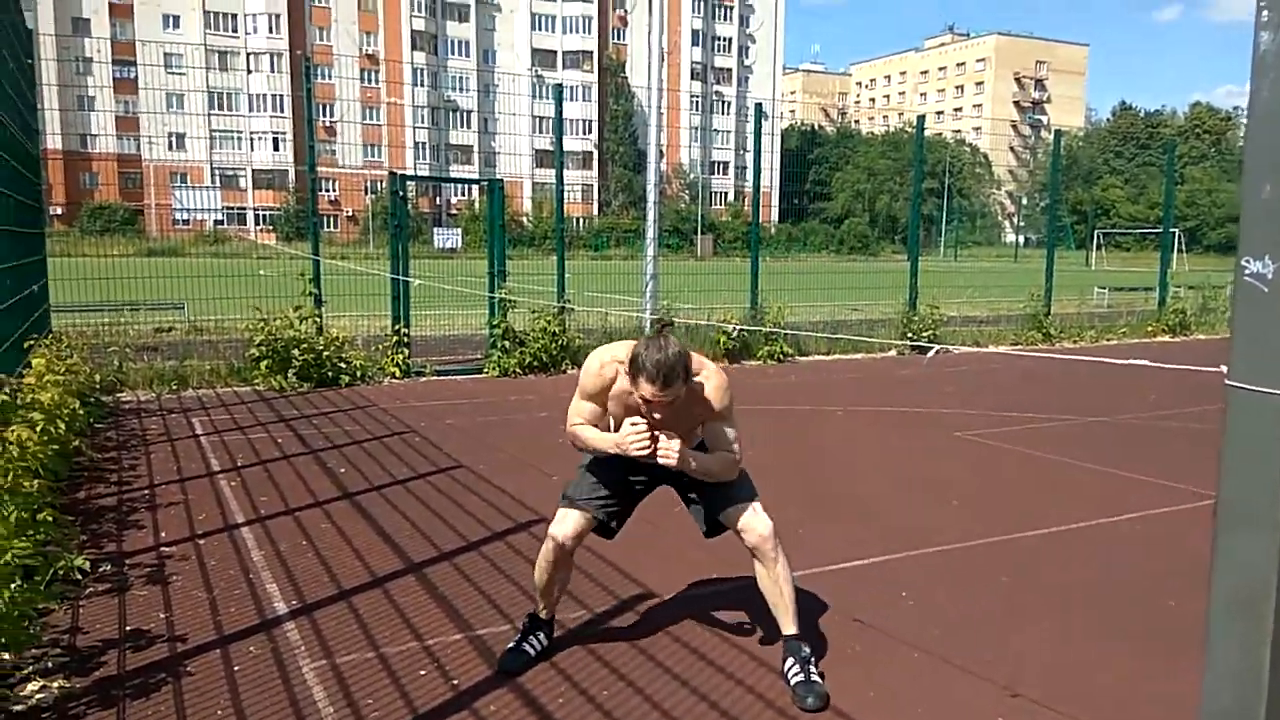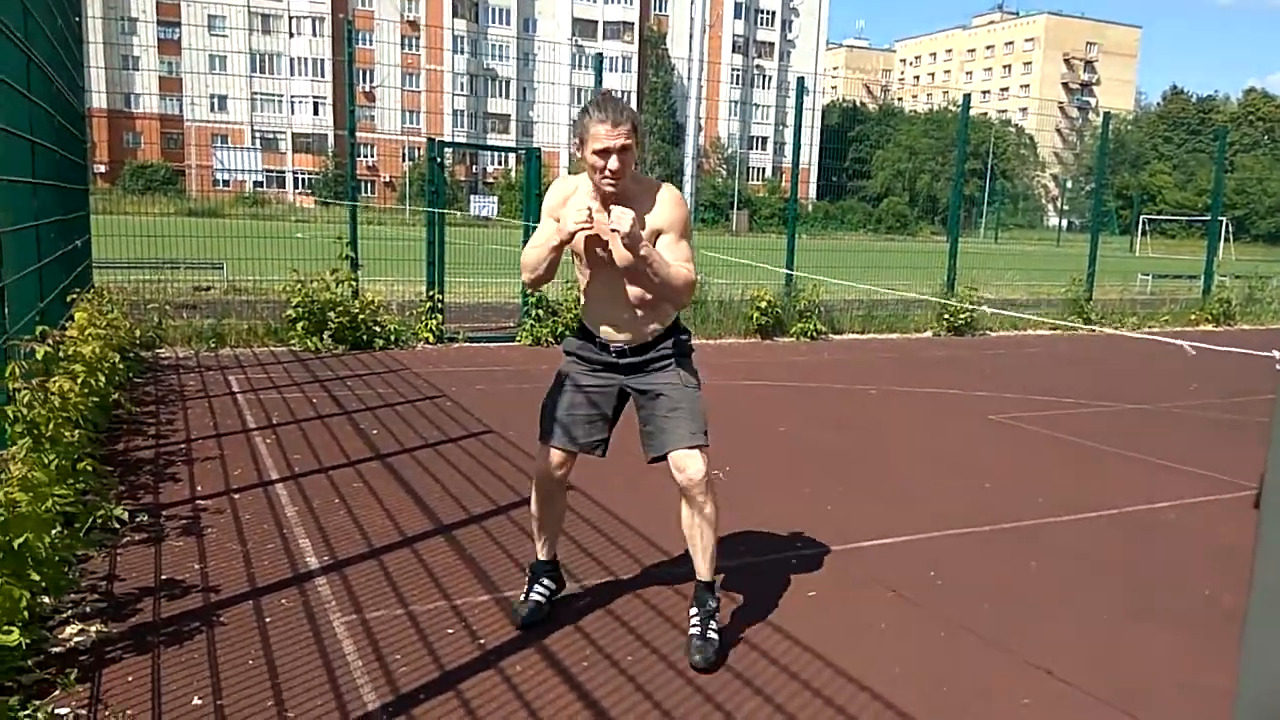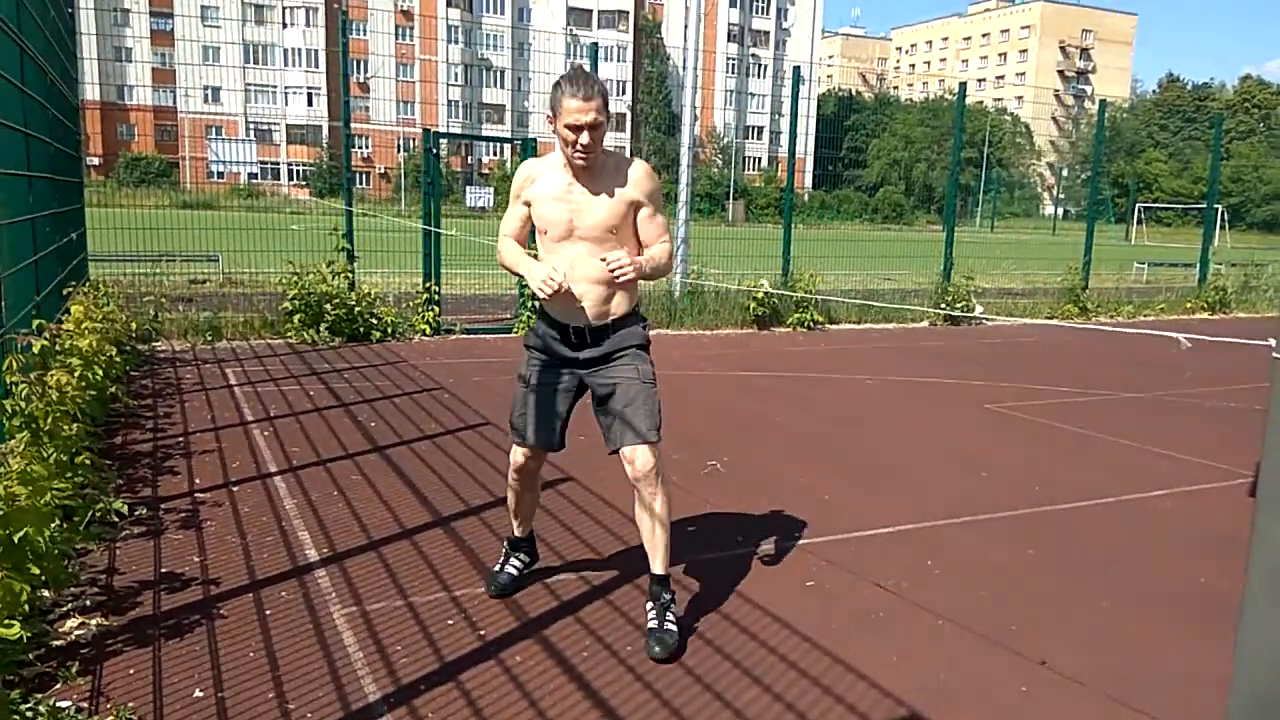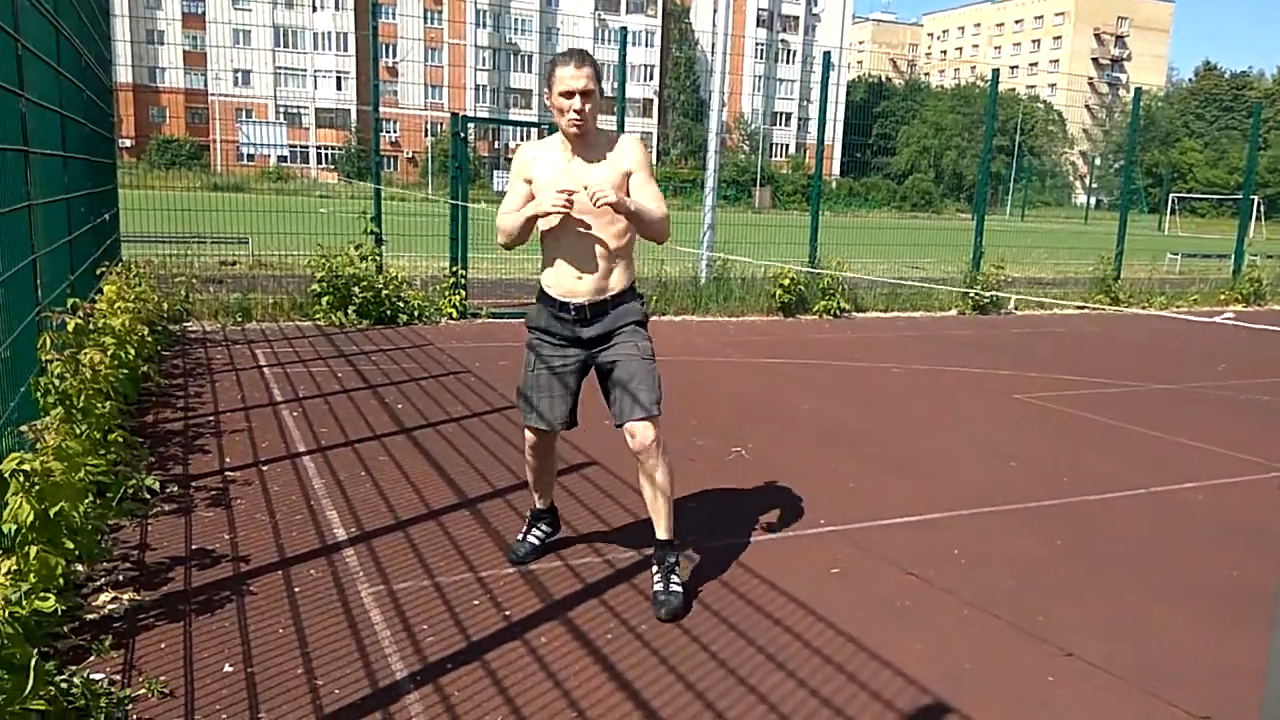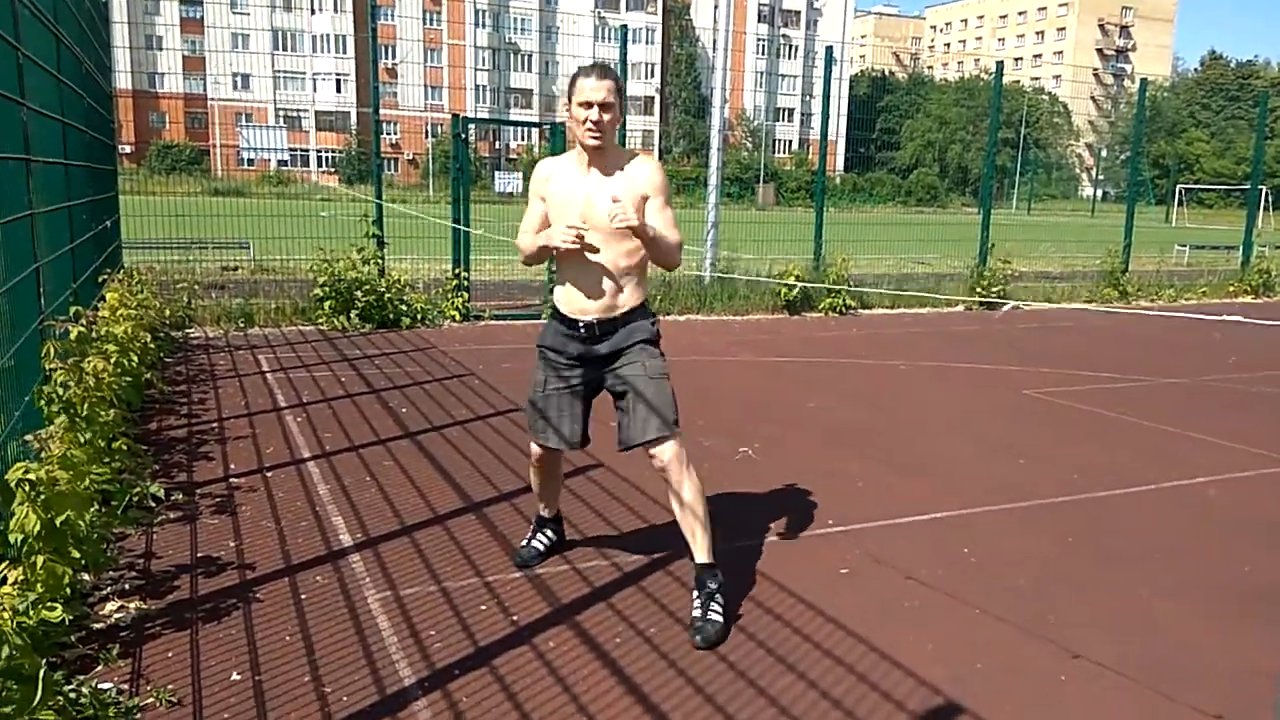
dt=0.4s
person 1, frame 1
left shoulder: (713, 383)
right shoulder: (603, 366)
left elbow: (730, 463)
right elbow: (576, 430)
left wrist: (686, 462)
right wrist: (616, 442)
left hip: (697, 459)
right hip: (618, 453)
left knee: (762, 534)
right knee: (560, 535)
left ankle: (795, 651)
right ankle: (539, 627)
person 1, frame 2
left shoulder: (666, 201)
right shoulder: (563, 194)
left elbow: (684, 291)
right elbow: (530, 276)
left wrist: (640, 248)
right wrist: (563, 234)
left hip: (661, 354)
right hip: (592, 351)
left knee: (692, 473)
right knee: (551, 466)
left ankle: (705, 600)
right ankle: (545, 572)
person 1, frame 3
left shoulder: (636, 176)
right shoulder: (531, 175)
left elbow: (664, 253)
right elbow: (505, 245)
left wrist: (641, 266)
right wrist: (532, 271)
left hip: (619, 341)
right hip: (553, 337)
left knee: (642, 464)
right knee: (523, 458)
left ankle: (661, 594)
right ankle: (521, 546)
person 1, frame 4
left shoulder: (628, 150)
right shoulder: (530, 157)
left elbow: (661, 228)
right elbow: (504, 236)
left wrist: (627, 206)
right wrist: (536, 210)
left hip: (618, 316)
right hip: (554, 318)
left knee: (643, 436)
right knee: (537, 433)
left ankle: (666, 558)
right ankle: (544, 515)
person 1, frame 5
left shoulder: (646, 171)
right shoulder: (547, 172)
left elbow: (672, 257)
right elbow: (524, 251)
left wrist: (642, 228)
right wrist: (549, 238)
left hip: (630, 334)
right hip: (565, 334)
left knee: (668, 454)
right knee: (542, 449)
left ankle: (707, 580)
right ankle: (550, 524)
